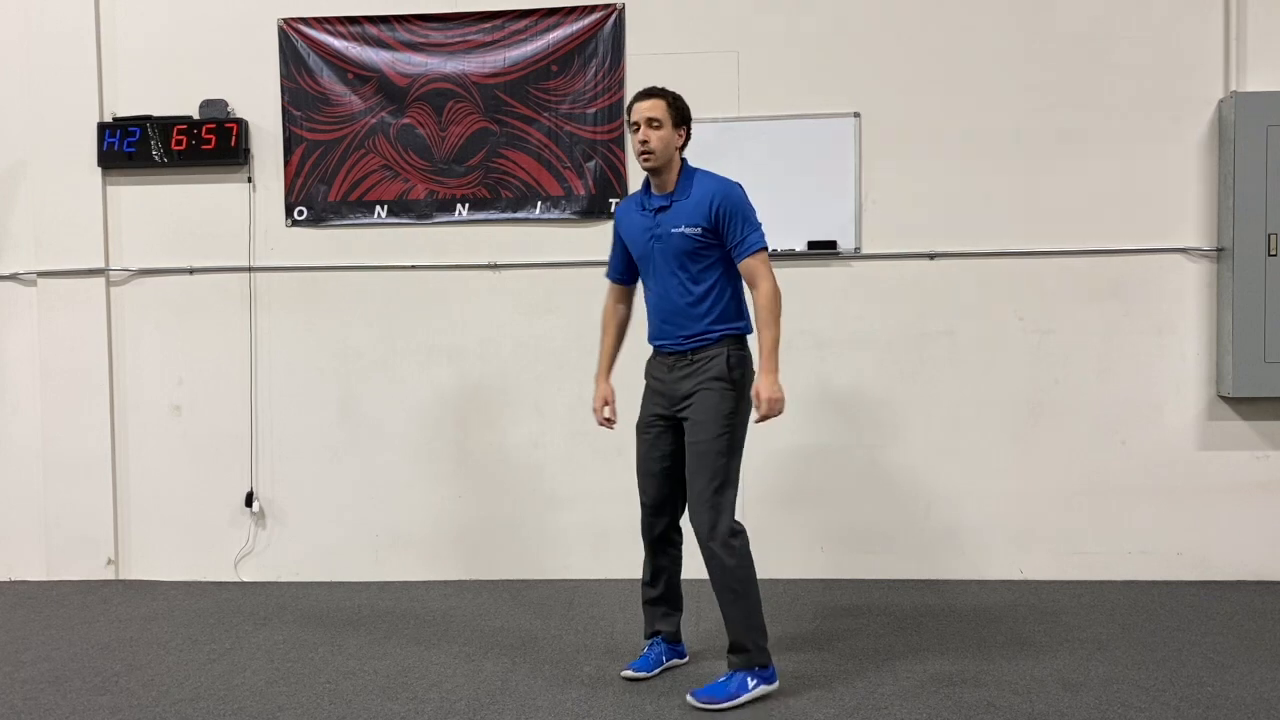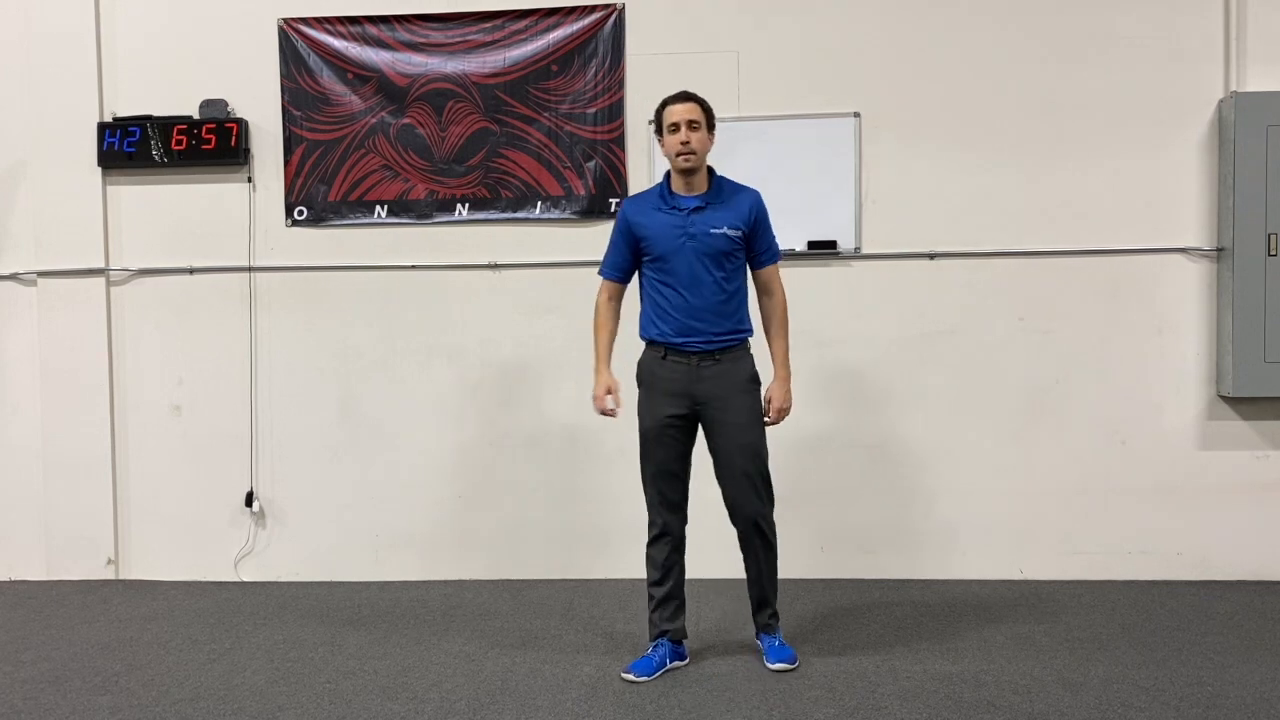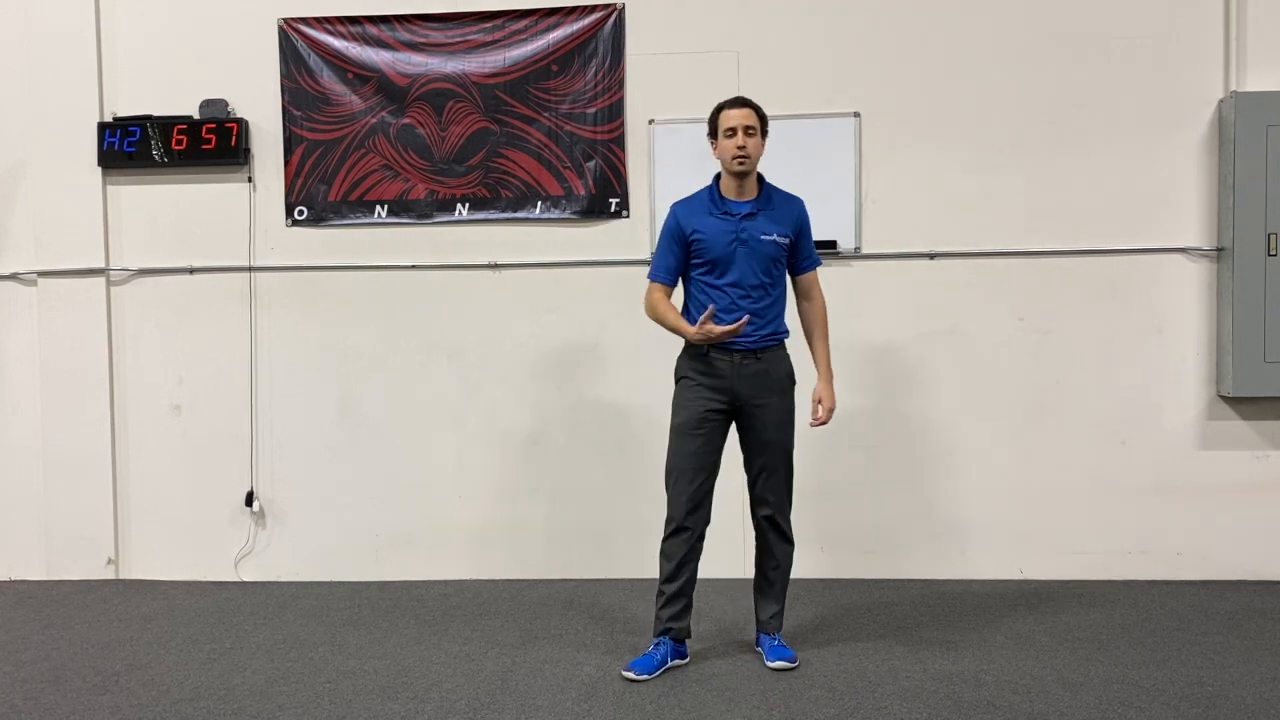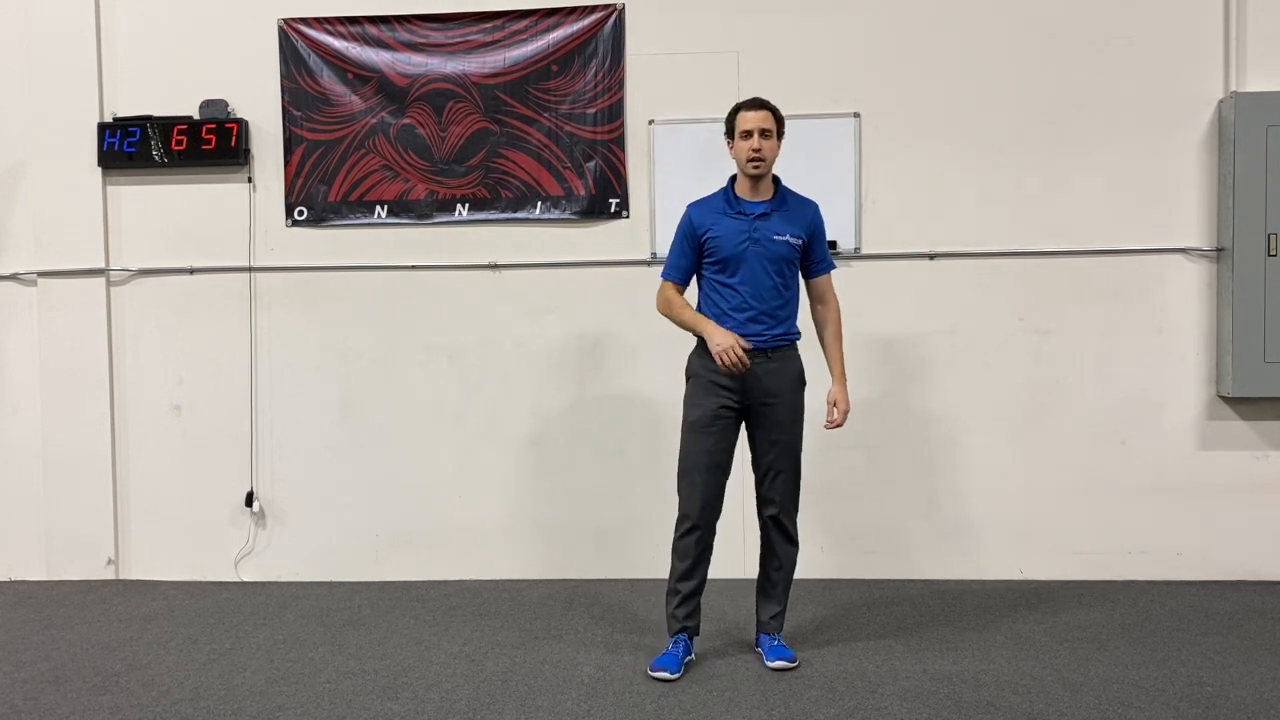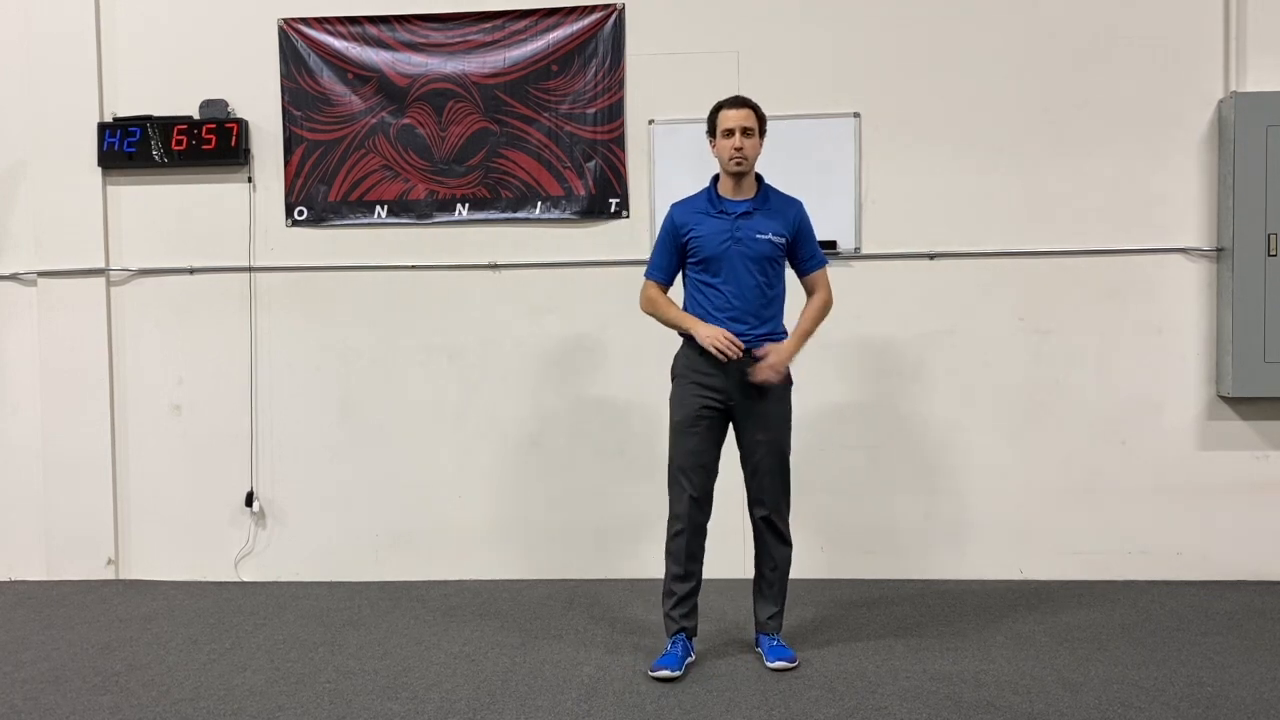
dt=0.4s
person 1, frame 1
left shoulder: (721, 196)
right shoulder: (627, 214)
left elbow: (762, 284)
right elbow: (619, 298)
left wrist: (767, 370)
right wrist: (603, 376)
left hip: (718, 369)
right hip: (662, 373)
left knee: (711, 516)
right knee: (657, 516)
left ankle: (750, 665)
right ankle: (664, 637)
person 1, frame 2
left shoulder: (746, 204)
right shoulder: (636, 213)
left elbow: (771, 292)
right elbow: (608, 295)
left wrist: (781, 374)
right wrist: (603, 370)
left hip: (731, 371)
right hip: (663, 373)
left knee: (752, 510)
right knee: (665, 515)
left ankle: (768, 629)
right ankle: (666, 638)
person 1, frame 3
left shoulder: (791, 211)
right shoulder: (685, 214)
left elbow: (810, 297)
right elbow: (655, 298)
left wrist: (824, 375)
right wrist: (694, 330)
left hip: (769, 371)
right hip: (702, 372)
left knee: (773, 509)
right knee: (685, 508)
left ankle: (769, 630)
right ankle: (670, 636)
person 1, frame 4
left shoulder: (804, 214)
right shoulder: (701, 215)
left elbow: (824, 300)
right elbow: (667, 294)
left wrist: (838, 379)
right wrist: (710, 330)
left hip: (779, 370)
right hip: (713, 370)
left knee: (779, 508)
right knee: (697, 507)
left ankle: (770, 629)
right ankle: (681, 633)
person 1, frame 5
left shoulder: (789, 213)
right shoulder: (684, 215)
left elbow: (821, 293)
right elbow: (651, 295)
left wrist: (789, 346)
right wrist: (700, 328)
left hip: (765, 373)
right hip: (698, 370)
left knee: (770, 508)
right knee: (687, 508)
left ankle: (769, 629)
right ankle: (680, 634)
